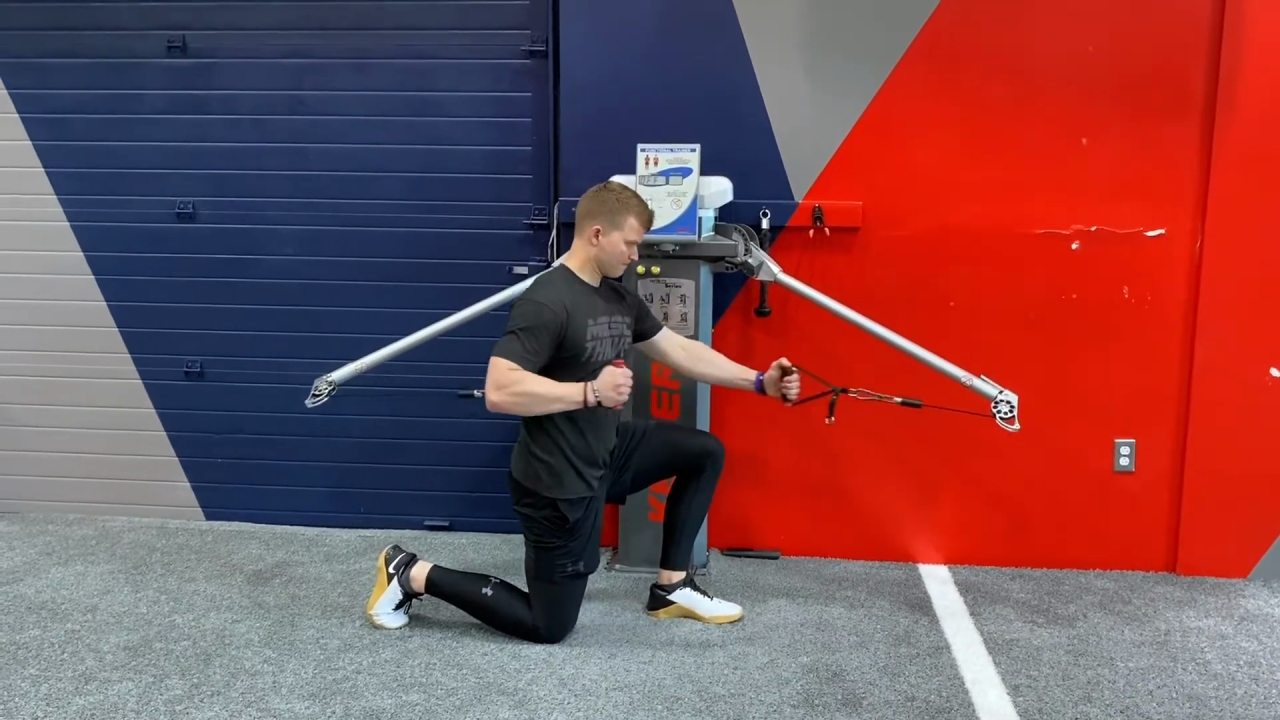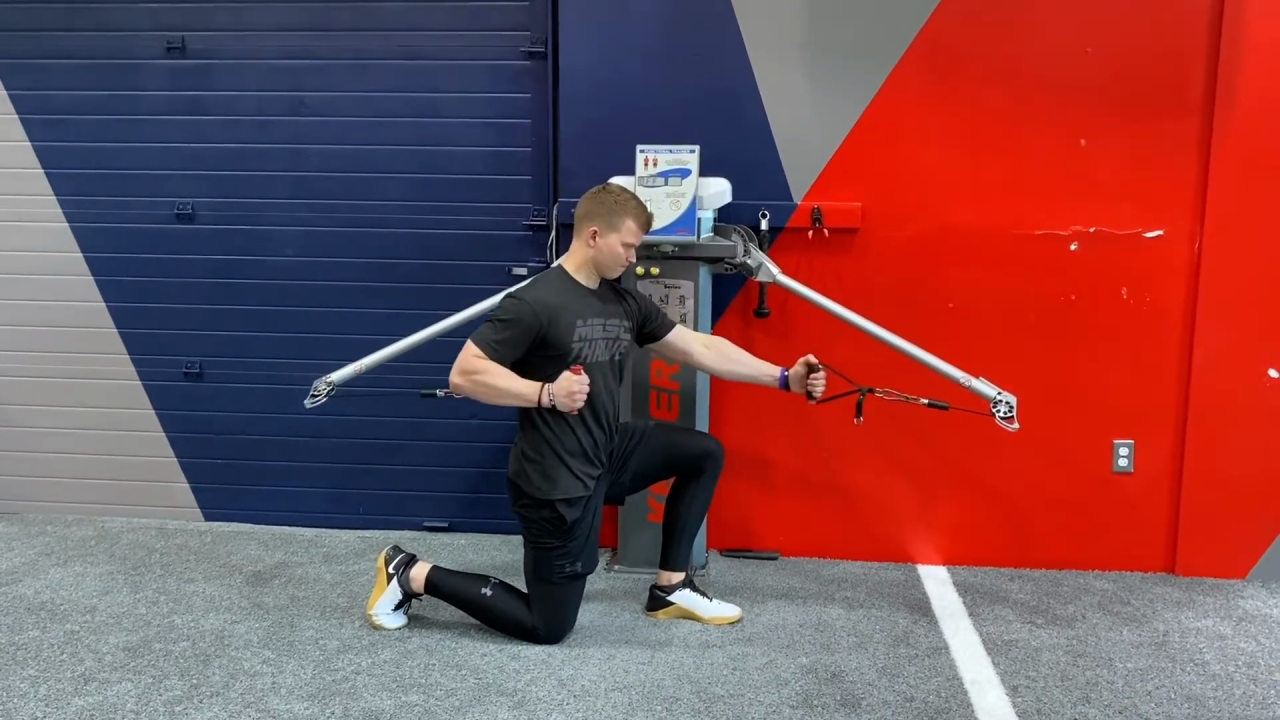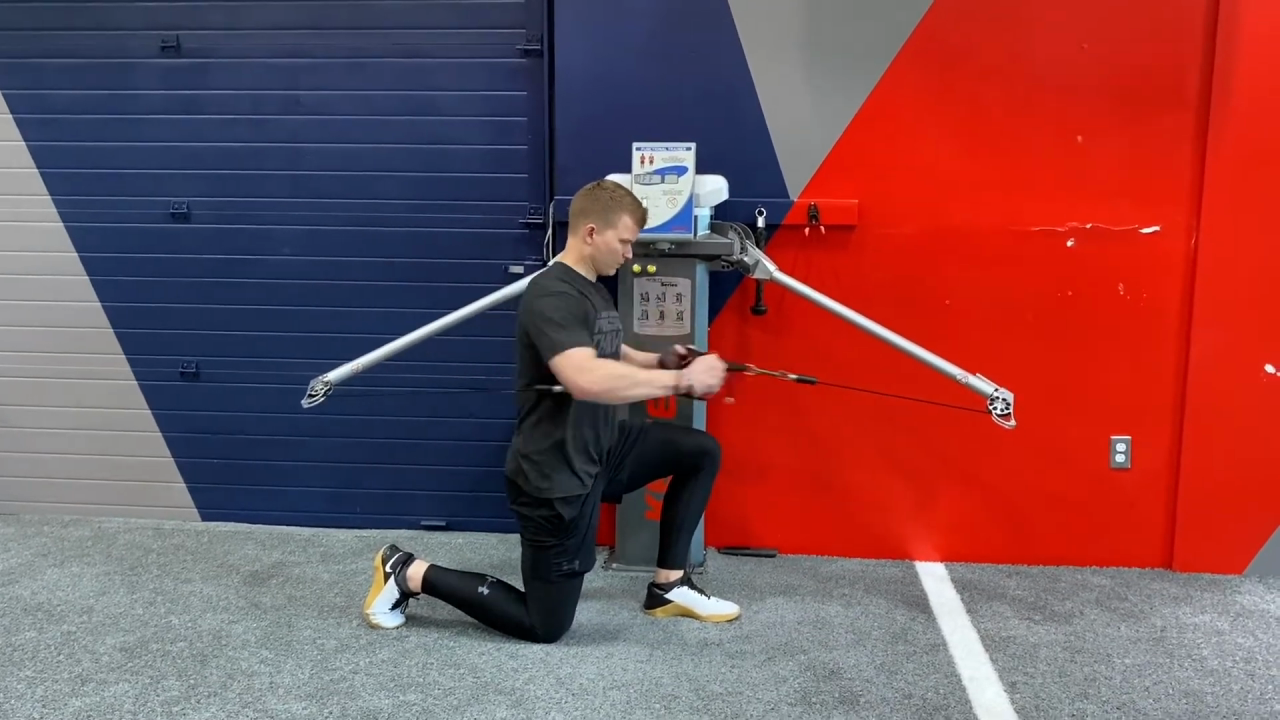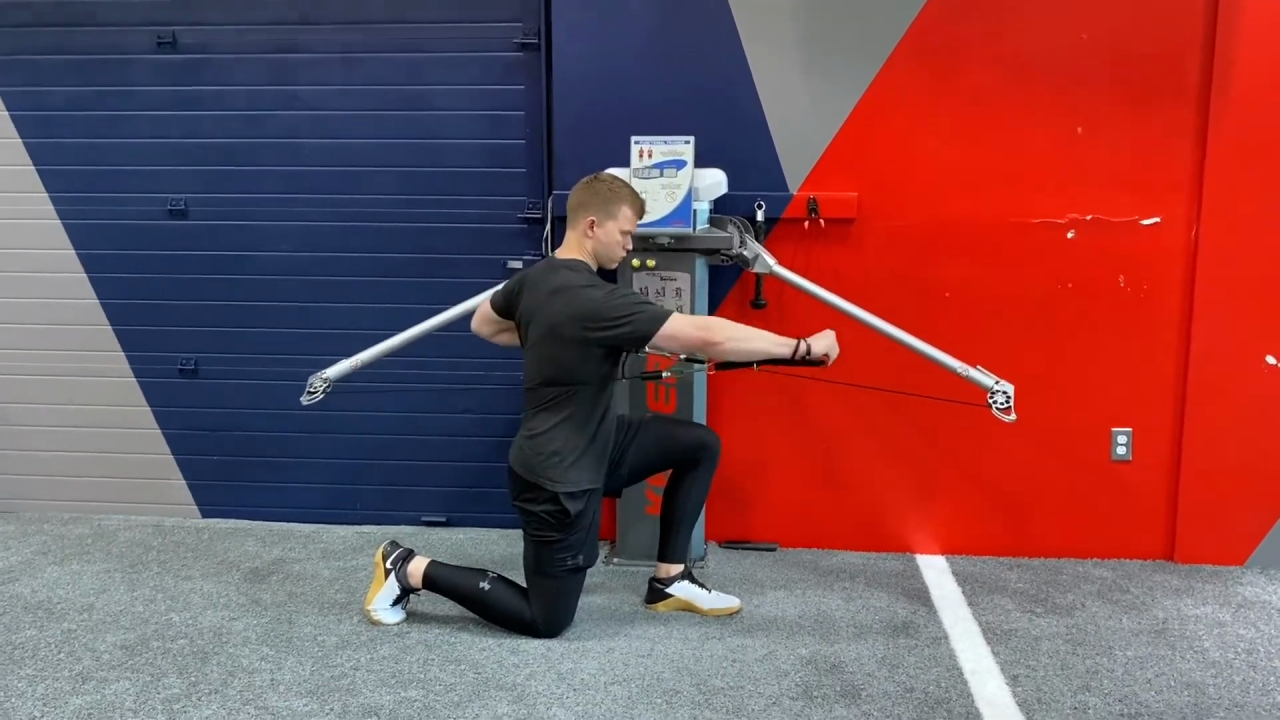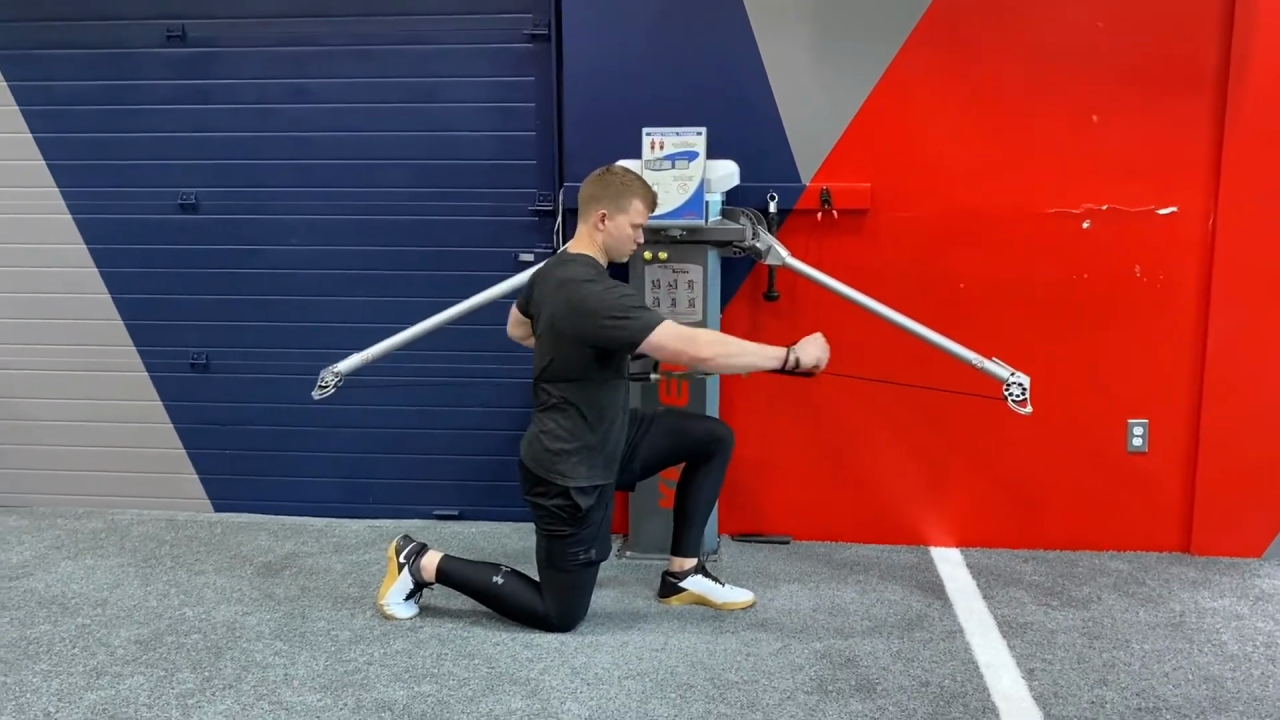
dt=0.5s
person 1, frame 1
left shoulder: (619, 298)
right shoulder: (547, 303)
left elbow: (679, 351)
right elbow: (500, 392)
left wrist: (759, 381)
right wrist: (588, 392)
left hip: (606, 451)
right hip: (557, 480)
left knee: (705, 452)
right knee: (549, 626)
left ankle: (671, 587)
right ankle: (413, 574)
person 1, frame 2
left shoulder: (625, 302)
right shoulder: (535, 303)
left elbow: (699, 348)
right elbow: (464, 374)
left wrist: (784, 377)
right wrist: (547, 394)
left hip: (606, 452)
right hip: (554, 482)
left knee: (704, 453)
right knee: (548, 627)
left ankle: (670, 588)
right ankle: (414, 576)
person 1, frame 3
left shoulder: (593, 289)
right shoulder: (552, 297)
right elbow: (589, 383)
left wrist: (666, 361)
right wrist: (680, 380)
left hip: (599, 449)
right hip: (554, 476)
left knee: (701, 451)
right knee: (544, 626)
left ankle: (667, 586)
right ankle: (409, 574)
person 1, frame 4
left shoulder: (537, 277)
right shoulder: (591, 300)
left elbow: (484, 324)
right elbow: (704, 336)
right wrist: (802, 347)
right hip: (556, 476)
left knee: (700, 445)
right knee: (546, 620)
left ankle: (669, 581)
right ankle: (412, 570)
person 1, frame 5
left shoulder: (558, 271)
right shoulder: (592, 292)
left elbow: (519, 329)
right elbow: (693, 348)
right wrist: (792, 354)
right hip: (570, 469)
left knee: (713, 438)
right knee: (560, 614)
left ankle: (682, 576)
right ankle: (424, 564)
